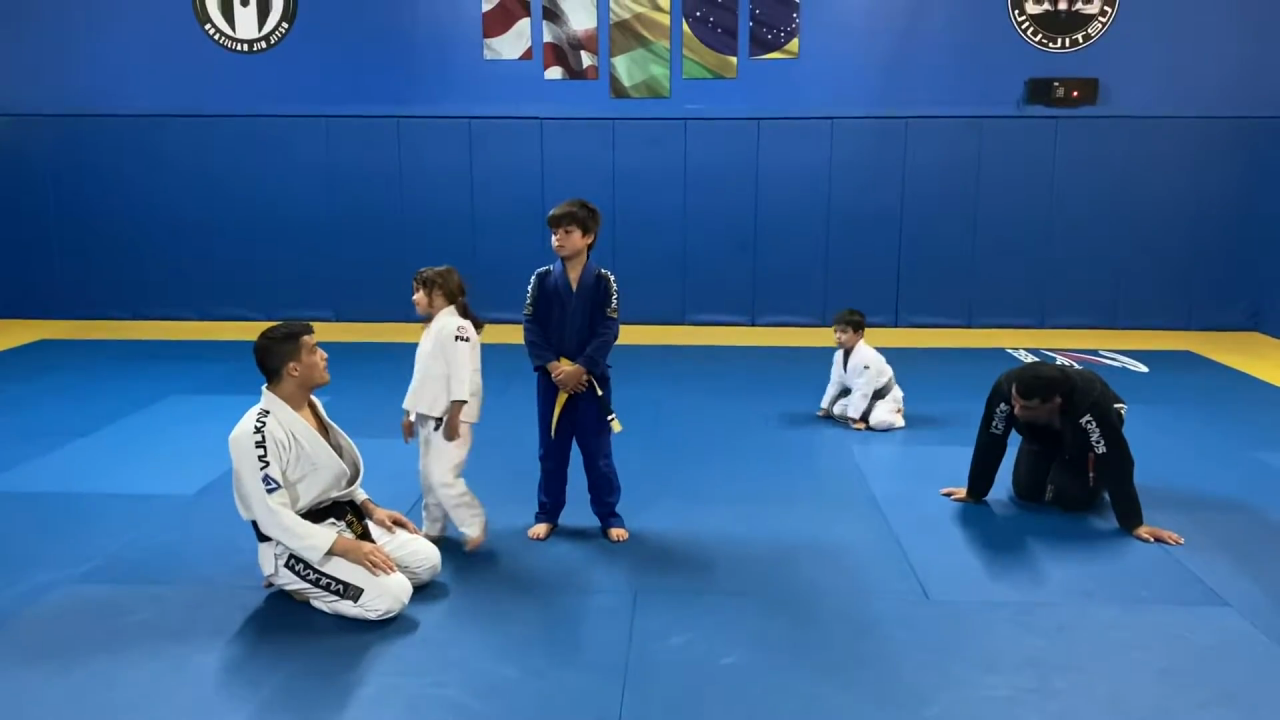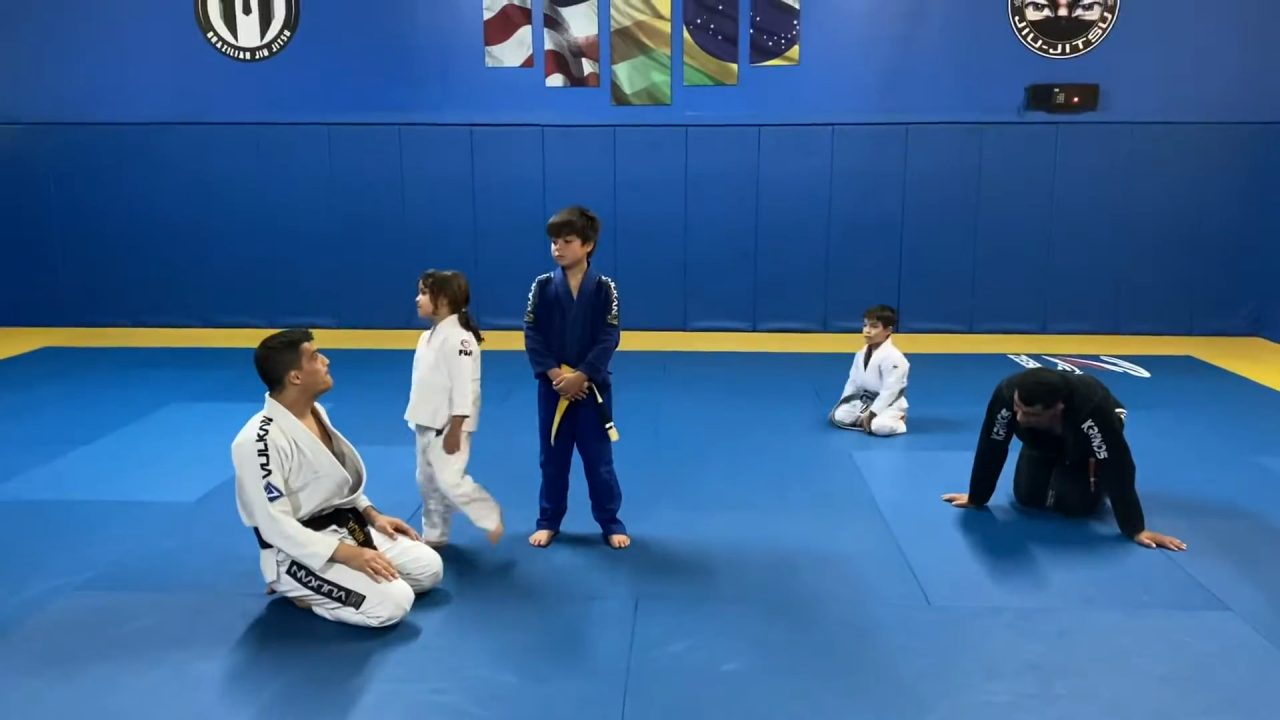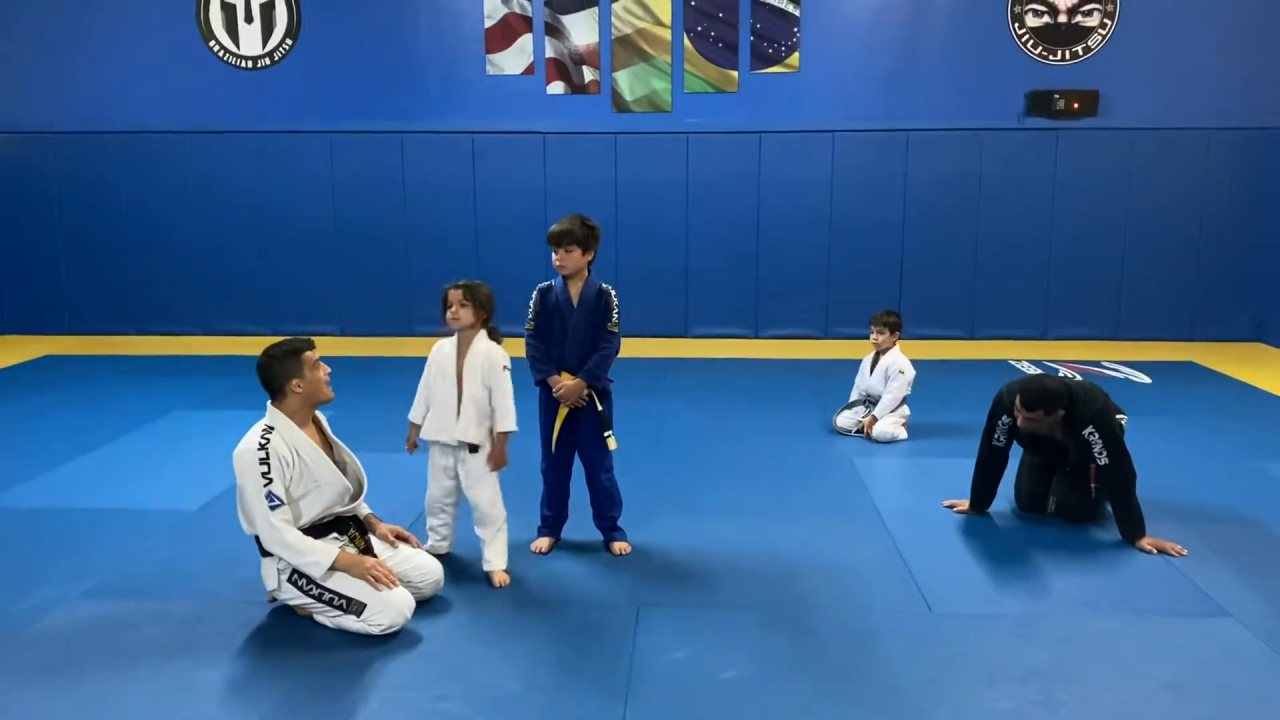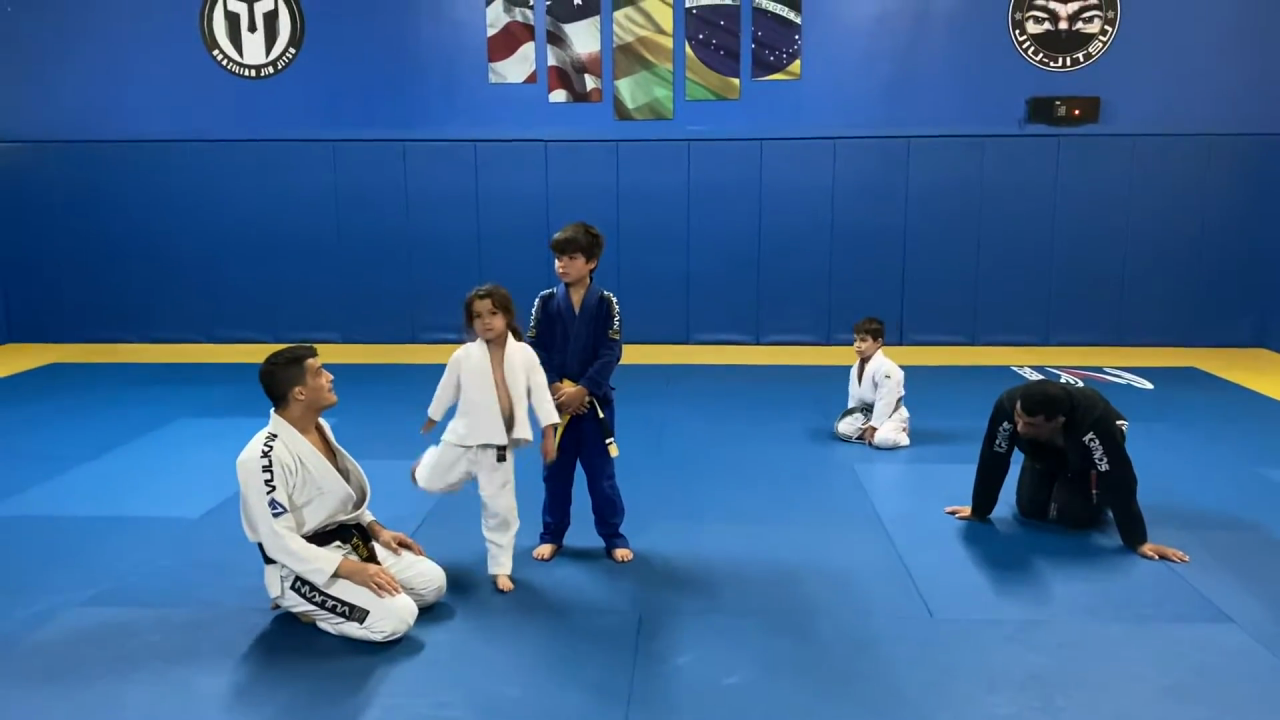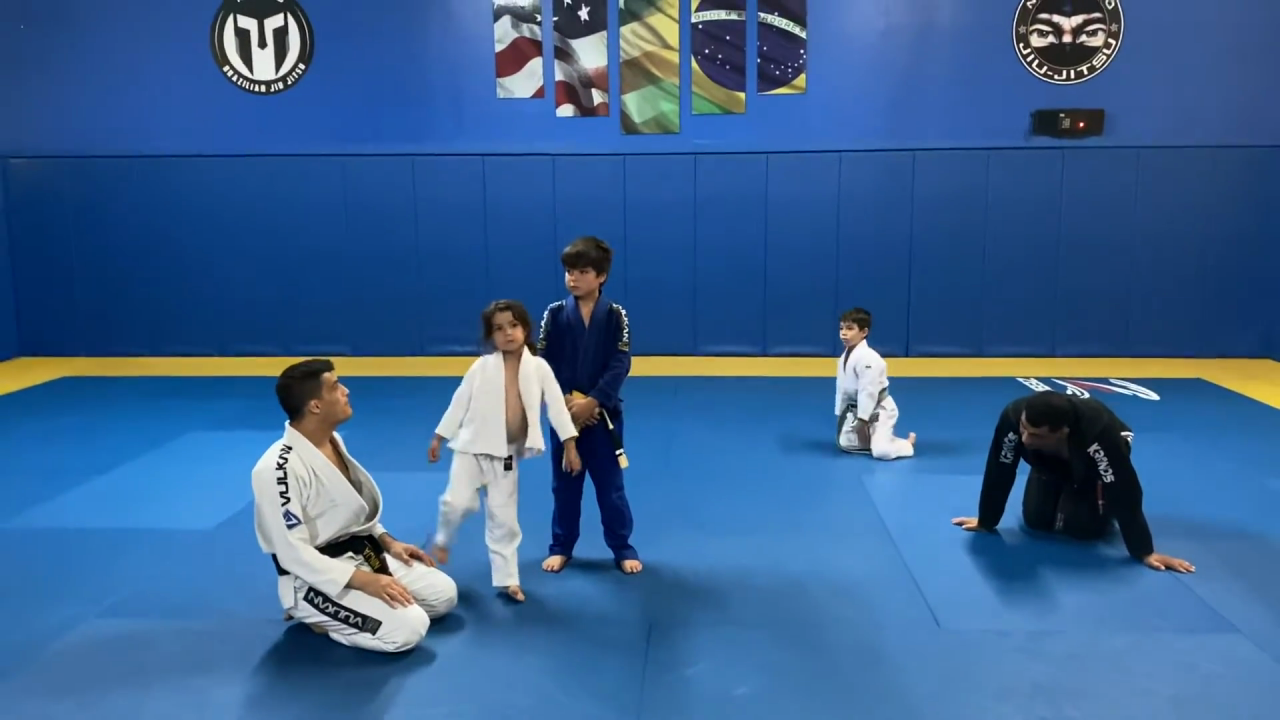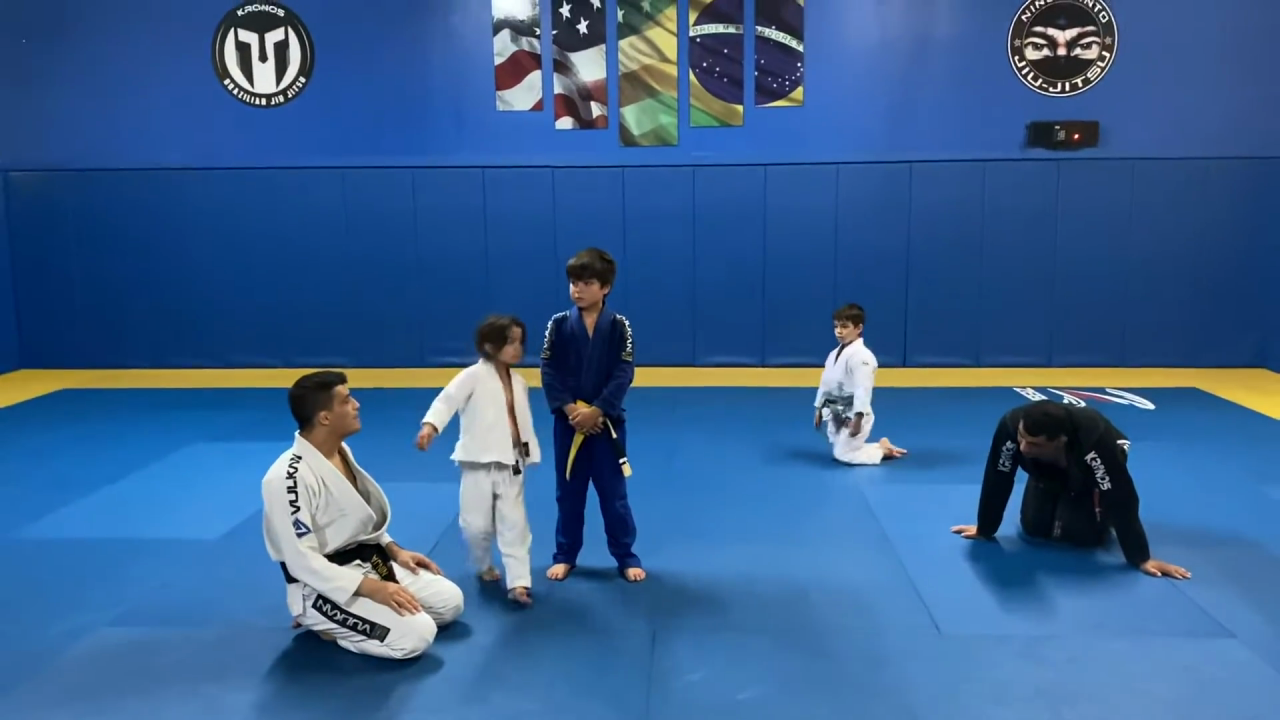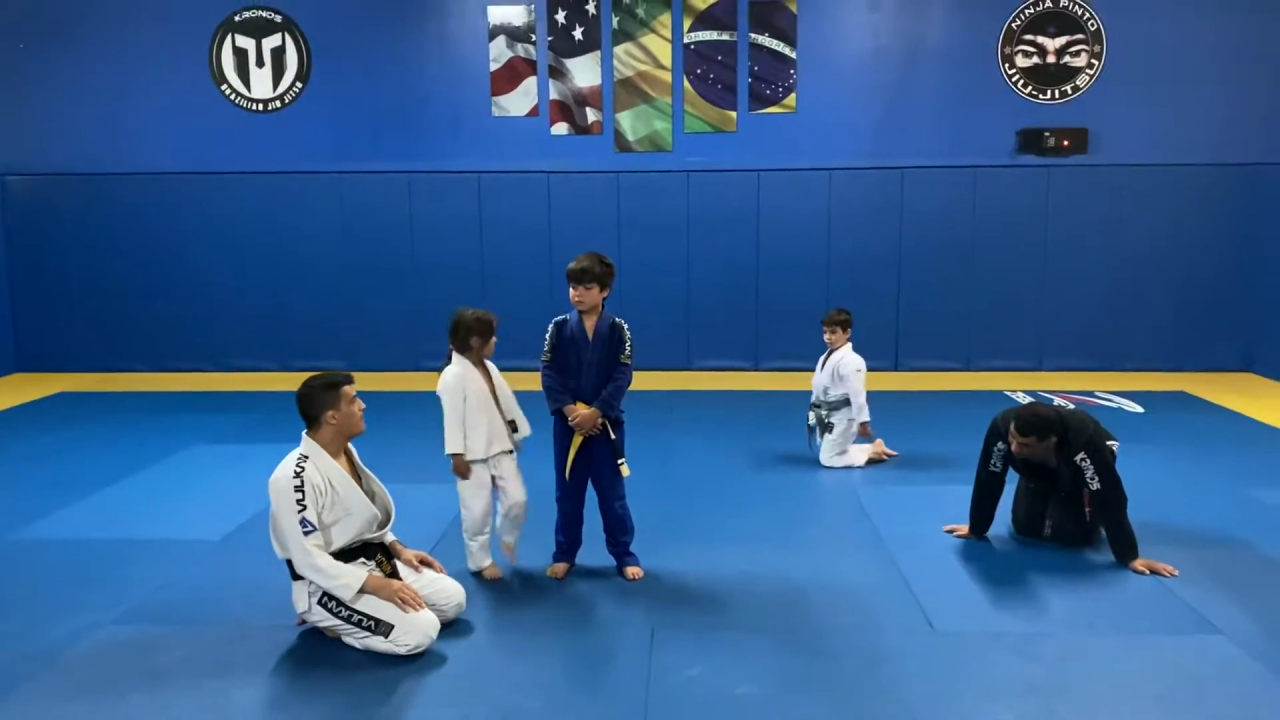
dt=0.3s
person 1, frame 1
left shoulder: (603, 281)
right shoulder: (541, 279)
left elbow: (607, 333)
right elbow: (532, 329)
left wrist: (580, 369)
right wrist: (553, 367)
left hip: (591, 379)
right hip: (551, 378)
left knee: (597, 452)
right knee: (551, 451)
left ankle: (609, 515)
right ankle: (547, 514)
person 1, frame 2
left shoulder: (604, 288)
right shoulder: (542, 287)
left elbow: (608, 340)
right elbow: (533, 336)
left wrist: (580, 376)
right wrist: (554, 374)
left hip: (592, 385)
right hip: (552, 386)
left knee: (598, 458)
right knee: (552, 457)
left ankle: (611, 522)
right ankle: (548, 521)
person 1, frame 3
left shoulder: (604, 296)
right shoulder: (543, 295)
left elbow: (608, 347)
right elbow: (533, 344)
left wrist: (580, 384)
right wrist: (555, 381)
left hip: (593, 393)
right hip: (553, 393)
left knee: (599, 466)
right knee: (554, 465)
left ankle: (612, 529)
right ankle: (550, 528)
person 1, frame 4
left shoulder: (606, 303)
right shoulder: (545, 302)
left elbow: (609, 354)
right elbow: (535, 350)
left wrist: (581, 391)
right wrist: (556, 389)
left hip: (594, 400)
right hip: (555, 400)
left knee: (601, 472)
right knee: (556, 472)
left ankle: (613, 536)
right ankle: (551, 535)
person 1, frame 5
left shoulder: (615, 316)
right shoulder: (554, 314)
left elbow: (619, 366)
right elbow: (544, 363)
left wrist: (591, 402)
right wrist: (567, 401)
left hip: (604, 412)
right hip: (564, 412)
left knee: (609, 484)
right knee: (564, 483)
left ankle: (622, 548)
right ankle: (561, 547)
person 1, frame 6
left shoulder: (618, 326)
right shoulder: (558, 325)
left elbow: (622, 375)
right elbow: (549, 373)
left wrist: (595, 411)
right wrist: (571, 410)
left hip: (607, 421)
right hip: (568, 422)
left knee: (613, 492)
right knee: (568, 492)
left ankle: (626, 556)
right ankle: (565, 555)
person 1, frame 7
left shoulder: (617, 329)
right shoulder: (558, 328)
left elbow: (621, 378)
right elbow: (549, 375)
left wrist: (594, 413)
right wrist: (570, 411)
left hip: (606, 422)
right hip: (568, 423)
left knee: (612, 492)
right knee: (568, 493)
left ankle: (624, 555)
right ankle: (564, 554)
person 2, frame 1
left shoulder: (310, 404)
right shoulder: (257, 432)
right elbow: (273, 518)
left wrist: (370, 508)
right wrist: (346, 548)
right hip: (295, 545)
left knee: (427, 561)
right knee: (391, 595)
left ankle: (320, 579)
right ankle: (295, 582)
person 2, frame 2
left shoulder: (314, 412)
right shoulder: (260, 441)
right elbow: (275, 526)
left wrist: (372, 515)
right wrist: (347, 555)
right hip: (297, 552)
left knee: (429, 568)
right knee: (392, 603)
left ankle: (320, 587)
right ankle: (298, 589)
person 2, frame 3
left shoulder: (315, 420)
right shoulder: (262, 449)
right elbow: (276, 534)
left wrist: (373, 523)
right wrist: (348, 563)
right hip: (299, 561)
left knee: (430, 576)
right knee: (394, 611)
left ankle: (320, 595)
right ankle: (298, 597)
person 2, frame 4
left shoulder: (319, 427)
right shoulder: (265, 457)
right elbow: (279, 542)
left wrist: (377, 530)
right wrist: (351, 571)
right hip: (302, 569)
left knee: (432, 583)
right knee: (396, 617)
left ankle: (324, 603)
right ankle: (302, 605)
person 2, frame 5
left shoulder: (331, 440)
right shoulder: (279, 469)
right elbow: (293, 553)
left wrist: (388, 541)
right wrist: (363, 582)
right hip: (315, 579)
left knee: (443, 594)
right knee: (407, 629)
left ankle: (347, 610)
right ankle: (314, 615)
person 2, frame 6
left shoulder: (340, 451)
right shoulder: (289, 478)
right elbow: (302, 561)
left wrist: (394, 550)
right wrist: (371, 589)
right hip: (323, 587)
left knee: (450, 601)
right knee: (416, 635)
left ankle: (341, 621)
right ankle: (322, 623)
person 2, frame 7
left shoulder: (344, 452)
right shoulder: (296, 477)
right elbow: (308, 559)
left wrist: (398, 549)
right wrist: (376, 586)
right hip: (327, 585)
left knee: (452, 599)
right knee: (419, 632)
left ankle: (352, 617)
right ankle: (326, 620)
person 3, frame 1
left shoulder: (457, 326)
right shoulder: (432, 328)
left elbow: (462, 376)
left wrist: (454, 418)
right wrist: (411, 415)
left hip: (450, 417)
right hip: (429, 416)
left knee: (442, 477)
right knee: (428, 477)
left ankle: (474, 524)
right ankle: (433, 530)
person 3, frame 2
left shoulder: (459, 338)
right shoulder: (428, 336)
left elbow: (464, 388)
left wrist: (454, 431)
right wrist: (418, 420)
left hip: (448, 426)
right hip: (427, 425)
left knee: (449, 482)
right knee: (428, 484)
left ankle: (490, 517)
right ankle: (434, 536)
person 3, frame 3
left shoulder: (493, 353)
right shoulder: (441, 349)
left elbow: (503, 399)
right elbow: (426, 390)
left wrist: (500, 445)
right wrist: (414, 428)
left hip: (477, 443)
right hip: (442, 440)
left knee: (486, 504)
right knee: (438, 498)
left ankle: (496, 564)
right ankle: (437, 545)
person 3, frame 4
left shoulder: (523, 353)
right shoulder: (464, 355)
left elbow: (540, 393)
right elbow: (446, 390)
left wrist: (549, 434)
right wrist: (430, 422)
left hip: (500, 447)
right hip: (462, 438)
left knee: (501, 509)
right knee: (430, 481)
left ankle: (500, 569)
right ankle: (423, 465)
person 3, frame 5
left shoulder: (538, 368)
right shoulder: (481, 366)
left elbow: (557, 406)
right elbow: (461, 401)
left wrist: (570, 445)
right wrist: (440, 436)
left hip: (508, 455)
right hip: (473, 448)
left knee: (504, 519)
right knee: (457, 502)
left ankle: (507, 578)
right ankle: (442, 540)
person 3, frame 6
left shoulder: (518, 382)
right shoulder: (474, 376)
right elbow: (446, 401)
left wrist: (527, 458)
right wrist: (429, 426)
left hip: (510, 464)
right hip: (478, 464)
left knee: (515, 524)
right knee: (476, 524)
left ankle: (518, 582)
right ankle: (483, 565)
person 3, frame 7
left shoulder: (488, 367)
right shoulder: (454, 376)
right elbow: (453, 418)
left wrist: (512, 440)
right wrist: (457, 456)
left hip: (501, 448)
right hip: (474, 455)
left knee: (517, 500)
right knee: (477, 510)
left ankle: (507, 537)
right ankle: (481, 561)
person 4, frame 1
left shoulder: (1092, 402)
right shoulder: (1006, 388)
left elbow: (1116, 463)
right elbow: (990, 443)
left wrist: (1134, 524)
right wrist: (974, 492)
left hip: (1086, 439)
right hip: (1042, 436)
left knee: (1073, 498)
right knee: (1026, 491)
left ankle: (1096, 478)
right ankle: (1056, 465)
person 4, frame 2
left shoulder: (1094, 407)
right shoulder: (1007, 393)
left elbow: (1117, 468)
right elbow: (991, 449)
left wrist: (1135, 529)
right wrist: (976, 498)
left hip: (1085, 446)
right hip: (1043, 442)
left knee: (1074, 503)
right knee: (1027, 497)
left ankle: (1095, 484)
right ankle: (1055, 472)
person 4, frame 3
left shoulder: (1095, 414)
right shoulder: (1007, 399)
left elbow: (1119, 474)
right elbow: (992, 455)
left wrist: (1137, 535)
right wrist: (977, 504)
left hip: (1087, 452)
right hip: (1044, 448)
left knee: (1075, 509)
right knee: (1028, 503)
left ankle: (1096, 490)
right ankle: (1056, 477)
person 4, frame 4
left shoulder: (1095, 420)
right shoulder: (1008, 405)
left elbow: (1119, 481)
right elbow: (993, 461)
left wrist: (1138, 541)
right wrist: (979, 510)
left hip: (1086, 459)
right hip: (1045, 454)
left knee: (1077, 516)
right knee: (1030, 510)
left ankle: (1097, 498)
right ankle: (1058, 485)
person 4, frame 5
left shoulder: (1100, 432)
right shoulder: (1013, 416)
left elbow: (1124, 491)
right elbow: (999, 472)
left wrist: (1144, 551)
right wrist: (985, 521)
left hip: (1092, 469)
right hip: (1051, 465)
left knee: (1084, 526)
right knee: (1036, 520)
left ankle: (1103, 507)
right ankle: (1062, 494)
person 4, frame 6
left shoulder: (1096, 440)
right shoulder: (1011, 425)
left elbow: (1121, 499)
right elbow: (997, 481)
left wrist: (1141, 558)
right wrist: (984, 529)
left hip: (1089, 479)
right hip: (1048, 473)
left knee: (1083, 534)
right knee: (1034, 528)
left ankle: (1103, 518)
right ankle: (1062, 503)
person 4, frame 7
left shoulder: (1086, 442)
right shoulder: (1002, 426)
left elbow: (1110, 499)
right elbow: (988, 481)
left wrist: (1129, 556)
right wrist: (976, 529)
left hip: (1080, 476)
right hip: (1038, 473)
left knee: (1072, 533)
right knee: (1025, 528)
left ankle: (1089, 515)
right ankle: (1051, 504)
